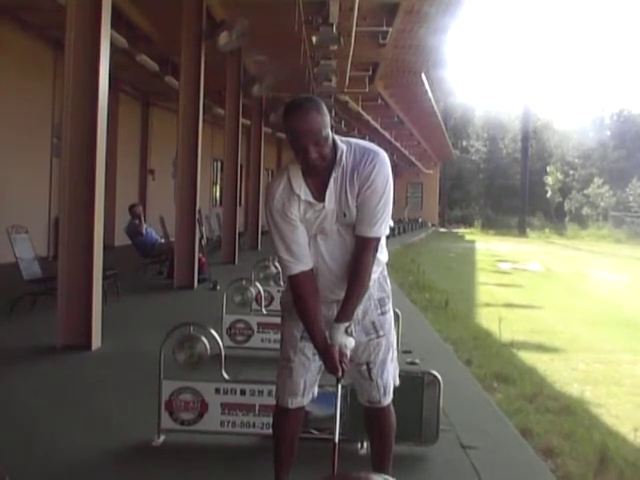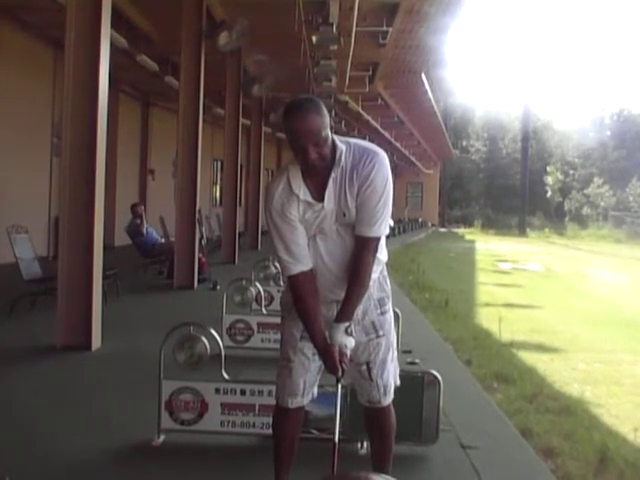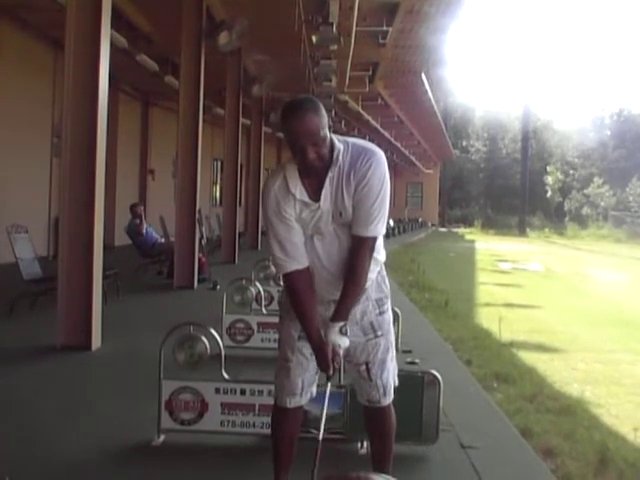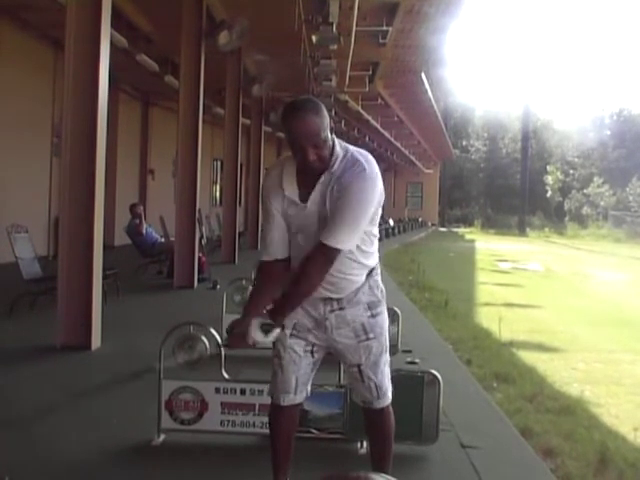
dt=0.4s
person 1, frame 1
left shoulder: (371, 162)
right shoulder: (281, 191)
left elbow: (367, 249)
right elbow: (299, 272)
left wrist: (343, 323)
right wrist: (321, 342)
left hip: (365, 296)
right hip: (308, 299)
left knee: (378, 396)
right knee: (290, 397)
person 1, frame 2
left shoulder: (370, 163)
right shoulder: (281, 192)
left elbow: (367, 249)
right elbow: (299, 272)
left wrist: (343, 322)
right wrist: (322, 342)
left hip: (365, 297)
right hip: (307, 300)
left knee: (378, 396)
right knee: (290, 397)
person 1, frame 3
left shoulder: (368, 162)
right shoulder: (278, 190)
left elbow: (363, 248)
right elbow: (295, 270)
left wrist: (338, 321)
right wrist: (316, 338)
left hip: (364, 296)
right hip: (306, 301)
left knee: (378, 396)
right knee: (289, 398)
person 1, frame 4
left shoulder: (362, 174)
right shoulder: (277, 179)
left elbow: (324, 257)
right elbow: (274, 258)
left wrist: (274, 318)
right wrist: (249, 315)
left hip: (357, 298)
right hip: (296, 301)
left knee: (376, 398)
right knee: (285, 398)
